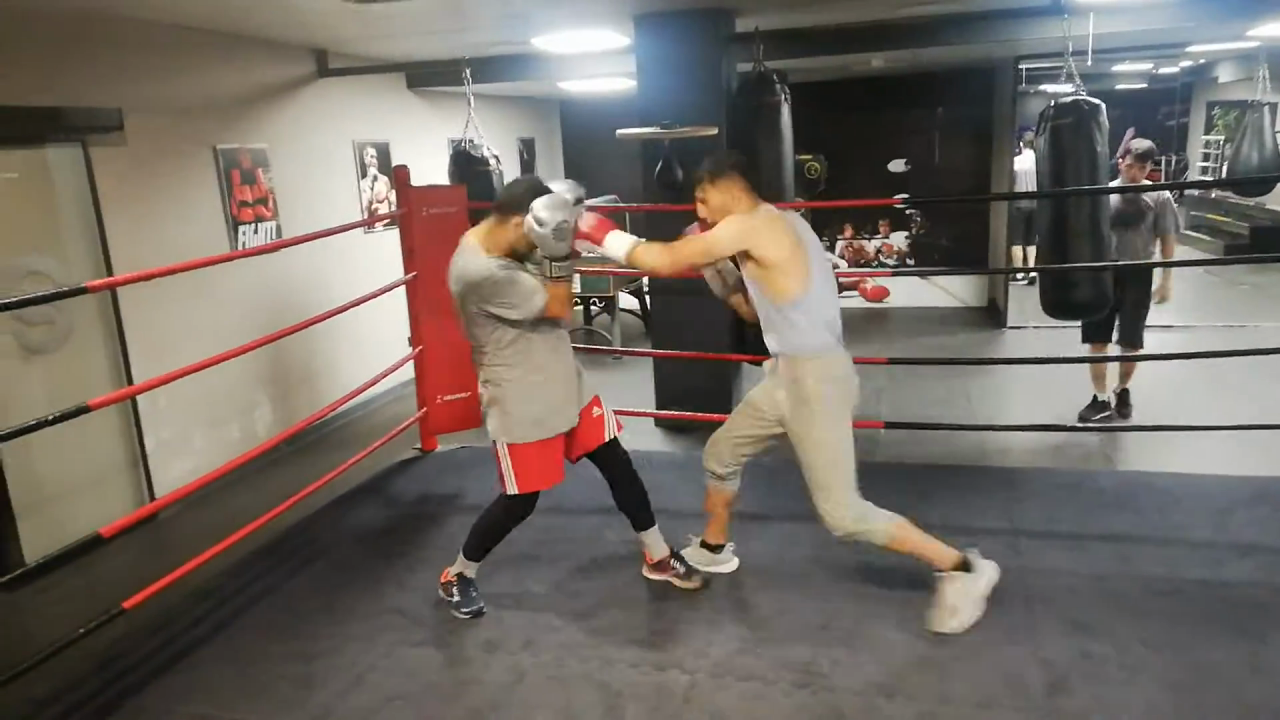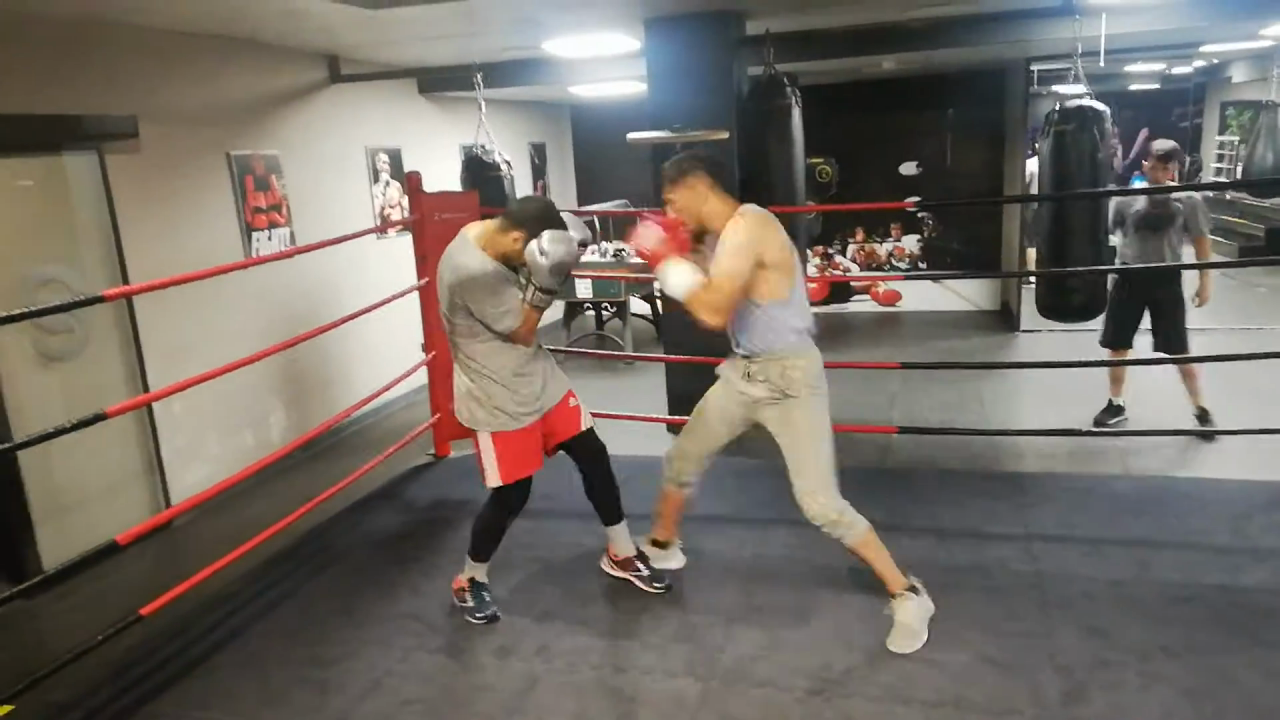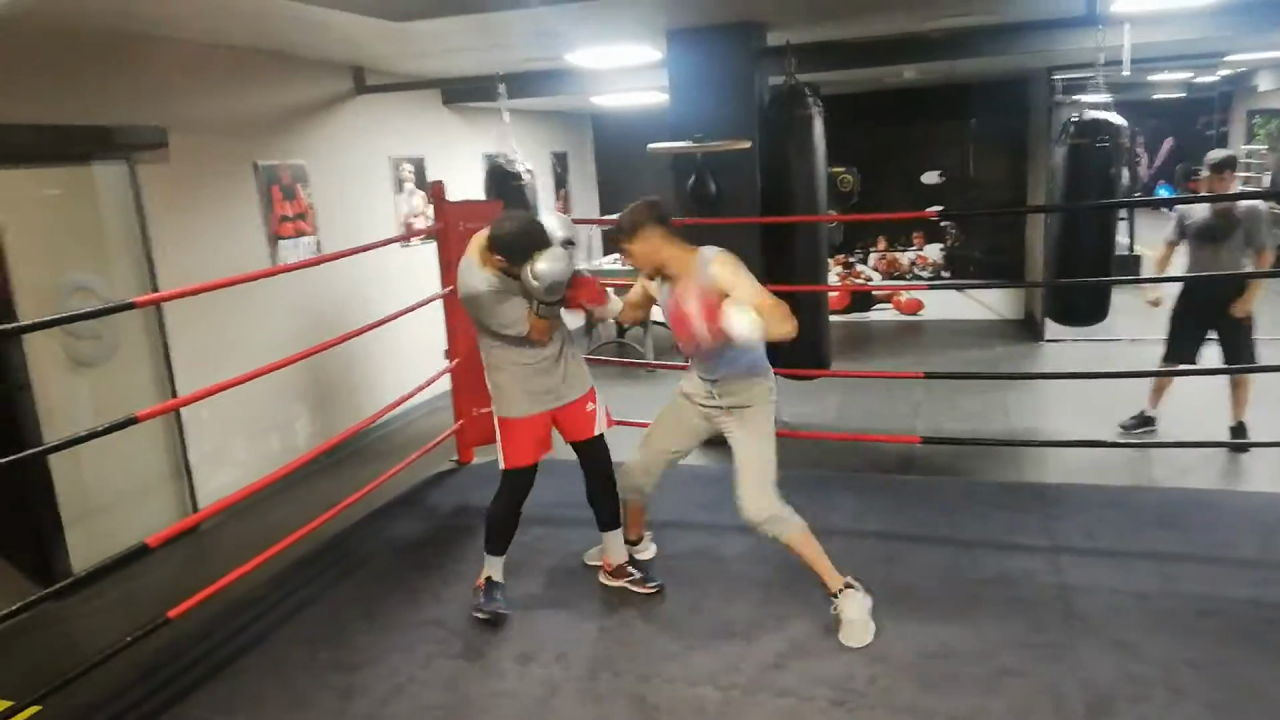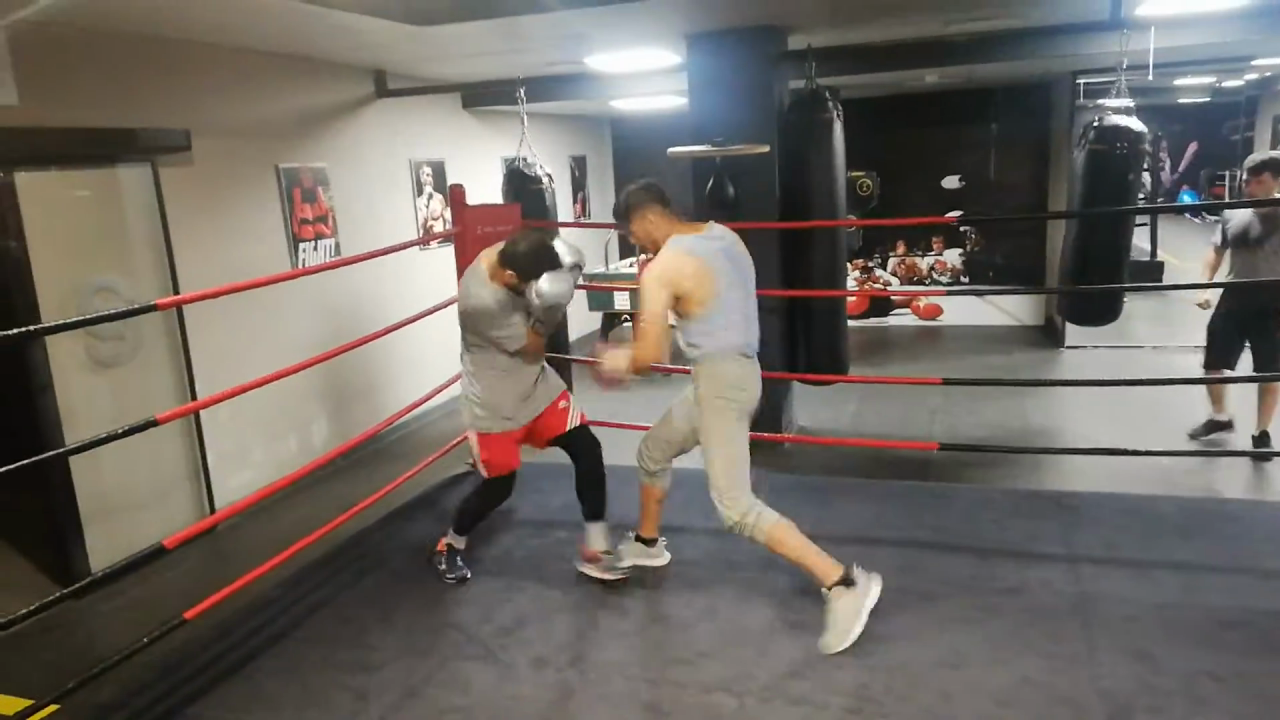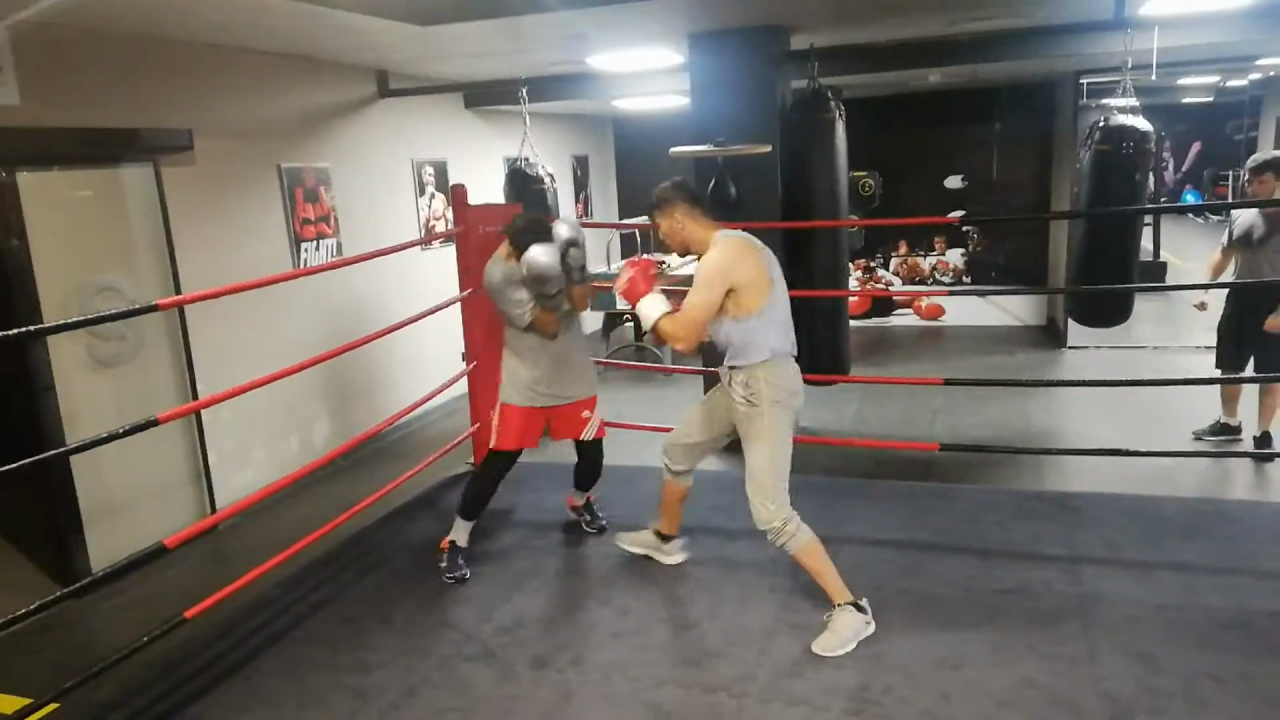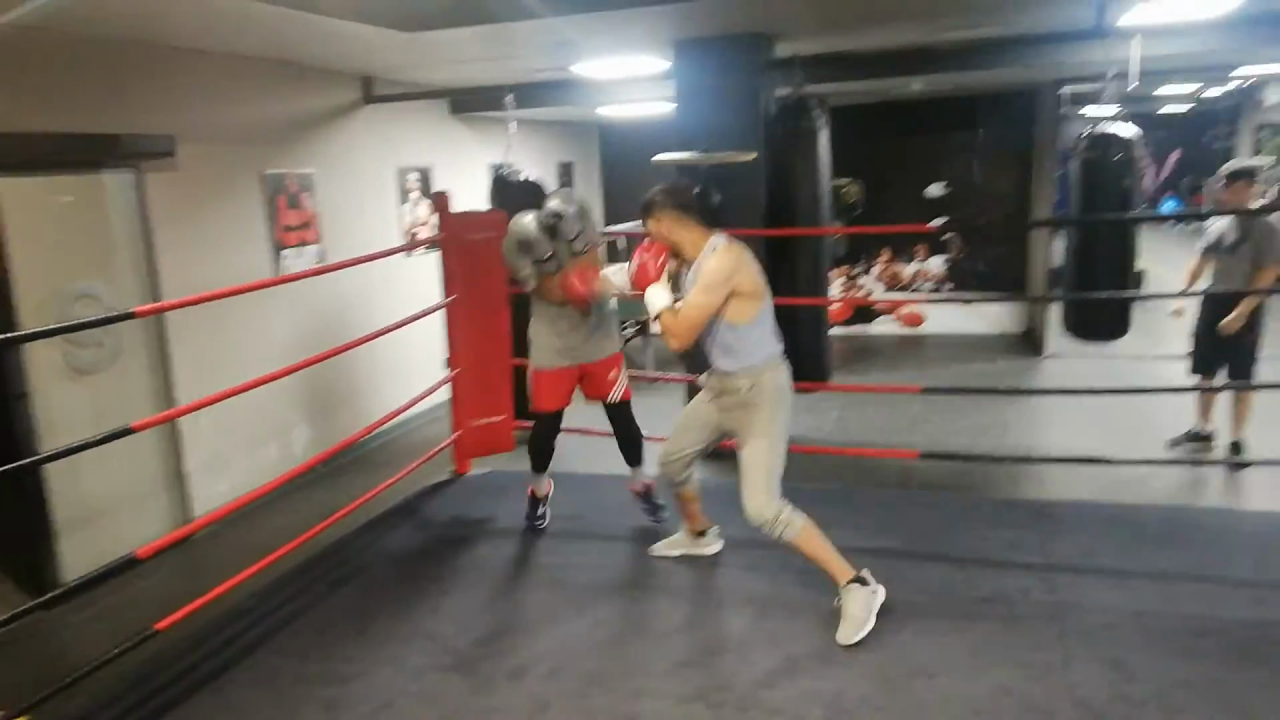
dt=0.3s
person 1, frame 1
left shoulder: (752, 226)
right shoulder: (777, 228)
left elbow: (666, 261)
right elbow: (753, 307)
left wrist: (604, 236)
right wrist: (717, 272)
left hip: (816, 380)
right hip: (785, 375)
left knee: (842, 515)
right knee: (721, 453)
left ankle: (960, 568)
right ankle: (714, 548)
person 1, frame 2
left shoulder: (746, 228)
right shoulder: (735, 230)
left elbow: (714, 313)
right elbow: (727, 309)
left wrist: (670, 261)
right wrist: (678, 257)
left hip: (791, 378)
right hip: (745, 373)
left knee: (821, 505)
right knee: (682, 459)
left ankle: (908, 596)
right ankle: (660, 546)
person 1, frame 3
left shoulder: (719, 268)
right shoulder: (661, 275)
left elbow: (784, 324)
right elbow: (628, 312)
left wrist: (722, 318)
left hip: (745, 396)
right hip: (700, 390)
left knee: (760, 508)
right knee: (637, 471)
left ankle: (846, 591)
right ankle: (635, 541)
person 1, frame 4
left shoulder: (666, 267)
right shoulder: (723, 235)
left elbow: (650, 354)
left wrist: (614, 363)
left hip: (720, 384)
right hip: (732, 373)
left knee: (736, 507)
right knee: (651, 452)
left ankle: (845, 585)
right ankle: (647, 543)
person 1, frame 5
left shoulder: (723, 258)
right shoulder: (738, 246)
left elbow: (683, 340)
left wrist: (644, 297)
right wrist: (660, 299)
left hip: (767, 388)
right hip: (737, 382)
left knee: (772, 515)
right knee: (678, 449)
left ankle: (850, 609)
right ankle: (664, 538)
person 1, frame 6
left shoulder: (722, 261)
right shoulder: (700, 258)
left elbow: (679, 339)
left wrist: (653, 287)
left hip: (759, 391)
right hip: (722, 385)
left knee: (762, 508)
right knee: (673, 460)
left ankle: (856, 586)
right ankle: (699, 533)
person 2, frame 1
left shoulder: (496, 245)
right shoulder: (480, 273)
left elbow: (546, 299)
right elbow: (558, 310)
left wrist: (554, 244)
right wrist: (557, 249)
left hip: (564, 387)
right hip: (522, 404)
left knee: (617, 464)
right knee: (519, 500)
left ankle: (658, 556)
right ankle: (457, 575)
person 2, frame 2
left shoulder: (486, 237)
right shoulder: (473, 272)
right elbow: (524, 333)
left wrist: (540, 273)
right wrist: (544, 280)
left hip: (537, 378)
right hip: (497, 397)
left knee: (593, 454)
right knee: (510, 495)
left ankle: (622, 553)
right ankle: (471, 579)
person 2, frame 3
left shoulder: (515, 244)
right shoulder: (478, 288)
right elbow: (540, 336)
left wrist: (565, 279)
right wrist: (546, 292)
left hip: (563, 372)
right hip: (519, 389)
left knee: (598, 463)
right knee: (516, 483)
left ankle: (617, 562)
right ankle: (490, 578)
person 2, frame 4
left shoulder: (514, 254)
right shoulder: (481, 300)
right elbow: (532, 350)
left wrist: (563, 281)
right wrist: (542, 310)
left hip: (536, 383)
right hip: (493, 401)
left knee: (587, 451)
right knee: (498, 486)
left ankle: (596, 550)
right ankle: (452, 544)
person 2, frame 5
left shoulder: (555, 243)
right shoulder: (499, 276)
left elbow: (582, 303)
right elbow: (548, 327)
left wrist: (574, 263)
right wrist: (548, 288)
left hip: (573, 373)
right hip: (525, 381)
left knee: (591, 454)
right knee: (497, 464)
left ankle: (580, 500)
right ankle: (457, 540)
person 2, frame 6
right shoulder: (518, 244)
left elbow: (591, 278)
right elbow: (556, 294)
left wrist: (572, 235)
right wrist: (540, 252)
left hip: (597, 339)
right hip: (552, 348)
left knee: (621, 415)
right knee: (545, 423)
left ankle: (641, 484)
right ankle: (539, 488)
person 3, frame 1
left shoulder: (1159, 198)
left elbow: (1167, 240)
left wrist: (1166, 281)
left hip: (1138, 275)
left knee: (1131, 343)
right knee: (1097, 340)
left ankle: (1122, 389)
right ankle: (1101, 400)
person 3, frame 2
left shoulder: (1188, 199)
right shoulder: (1126, 197)
left elbow: (1201, 241)
left wrist: (1205, 282)
left hip: (1166, 279)
right hip: (1129, 277)
left knee: (1178, 349)
right knee: (1118, 345)
left ankle: (1200, 408)
right ankle: (1116, 404)
person 3, frame 3
left shoulder: (1251, 209)
right shoulder: (1188, 209)
left elbow: (1265, 256)
right elbow: (1170, 247)
left wrist: (1248, 297)
right wrist: (1155, 284)
left hip: (1233, 291)
right hip: (1196, 289)
left knee: (1239, 364)
right knee: (1172, 356)
left ankle: (1238, 424)
right ankle: (1149, 414)
person 3, frame 4
right shoulder: (1233, 213)
right elbow: (1217, 252)
right wrist: (1205, 287)
right hip: (1235, 294)
right knee: (1213, 362)
right ankle: (1220, 418)
person 3, frame 5
right shoulder: (1239, 214)
right elbow: (1225, 253)
right wrist: (1205, 288)
right hip: (1239, 295)
right knee: (1230, 366)
right ankle: (1229, 422)
person 3, frame 6
right shoulder: (1215, 222)
left wrist: (1240, 313)
right wrist: (1183, 293)
left hip: (1244, 307)
right hip: (1213, 302)
left knee: (1240, 379)
right knee: (1205, 372)
left ankle: (1237, 441)
right ankle: (1202, 430)
